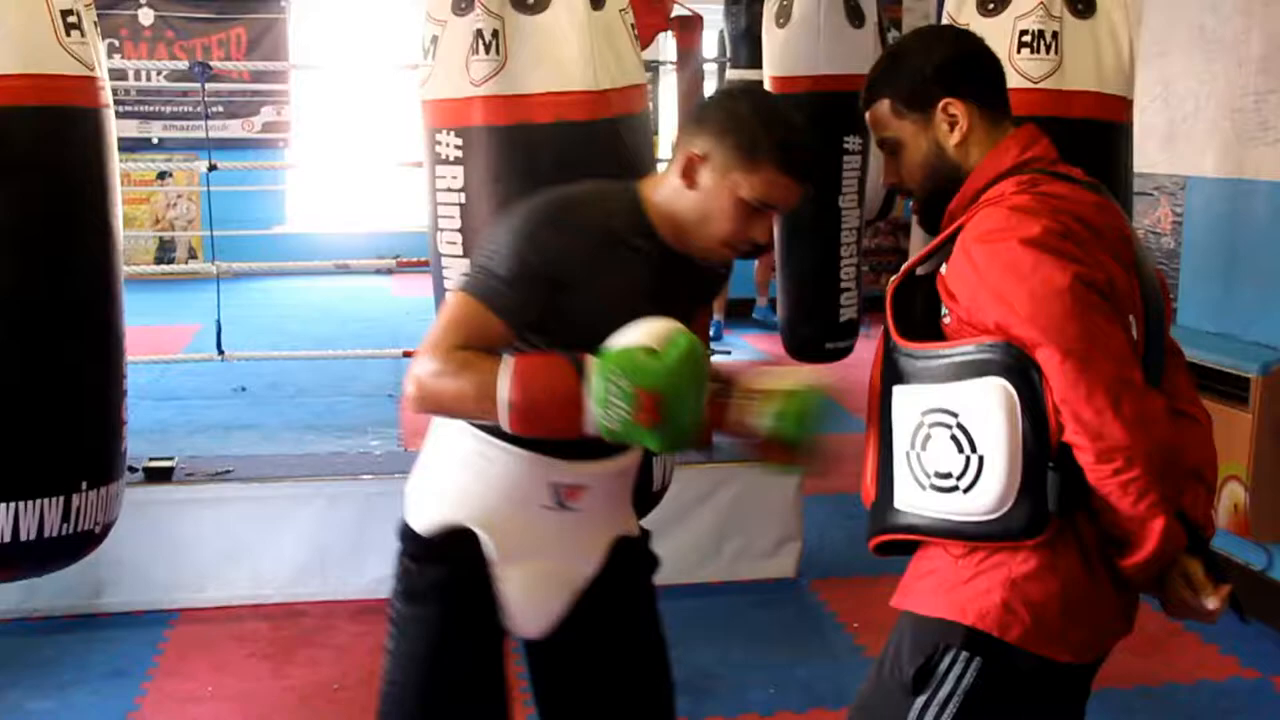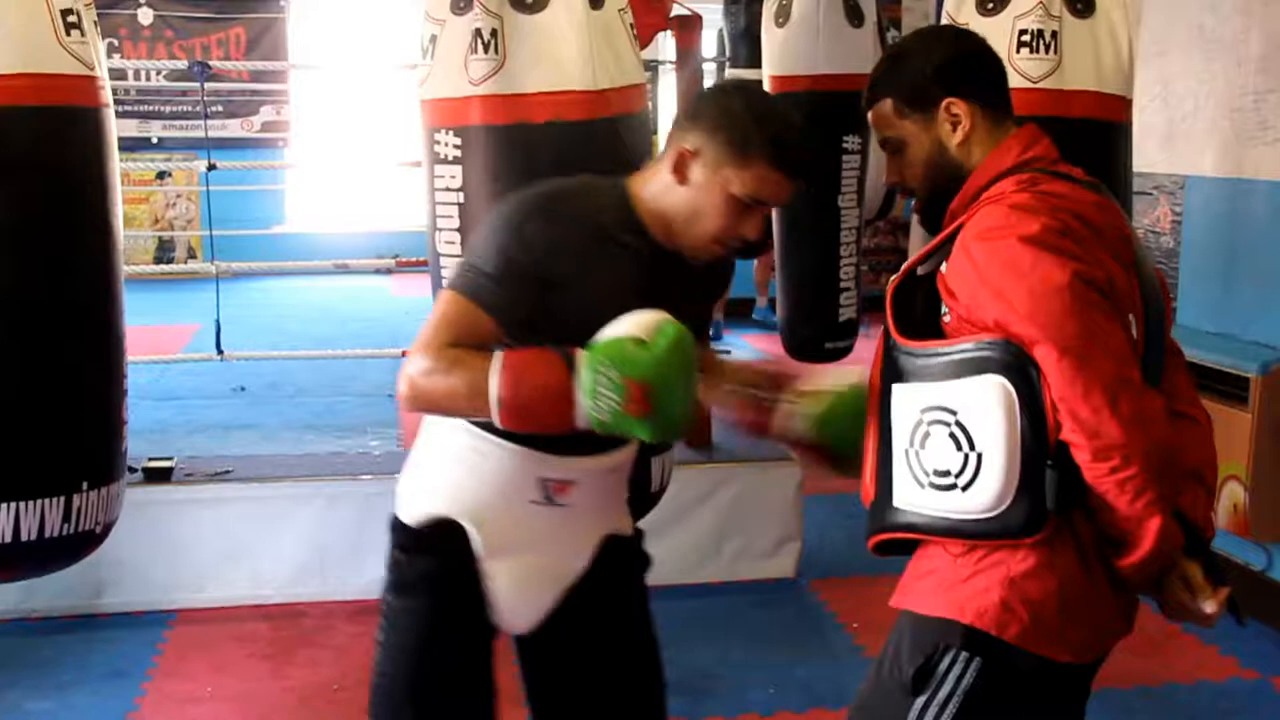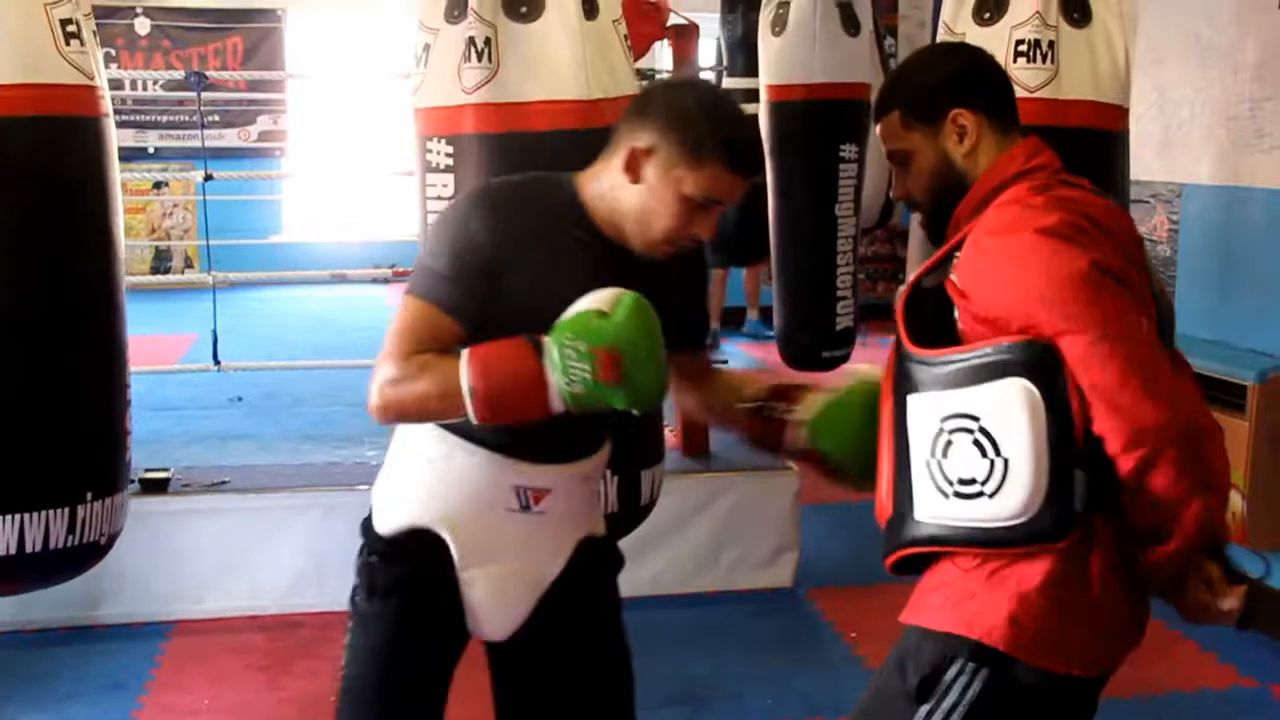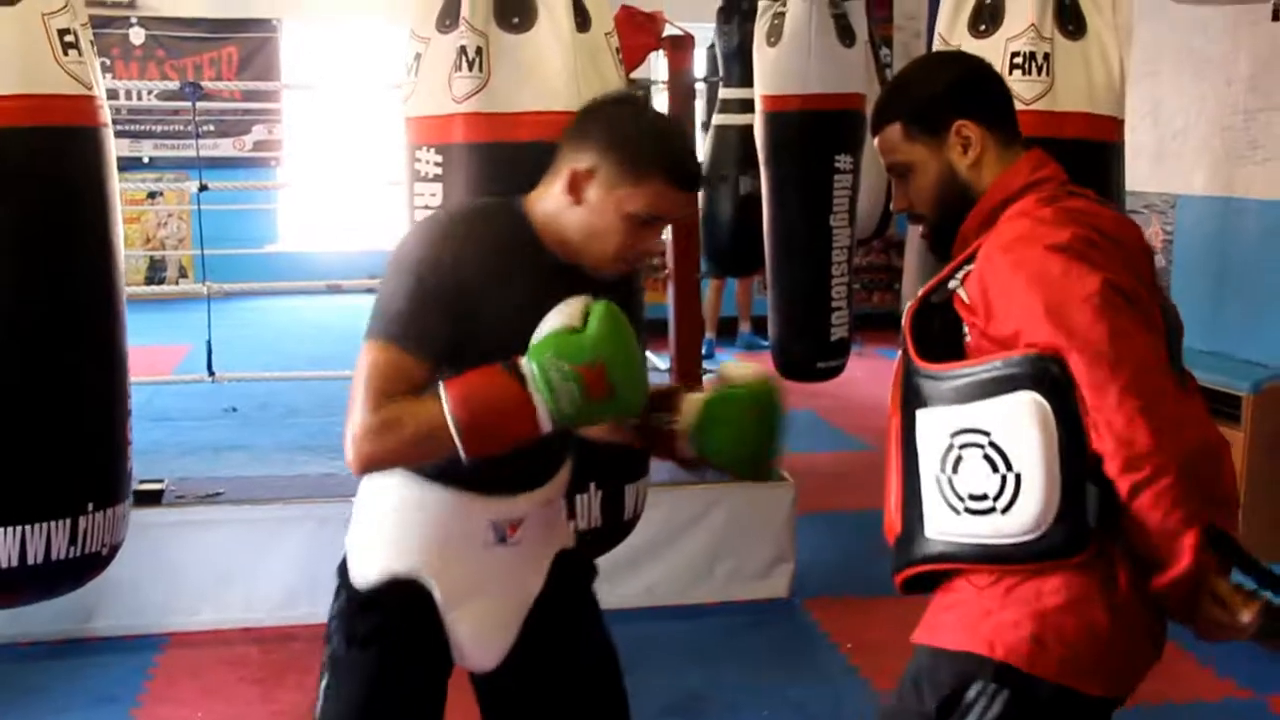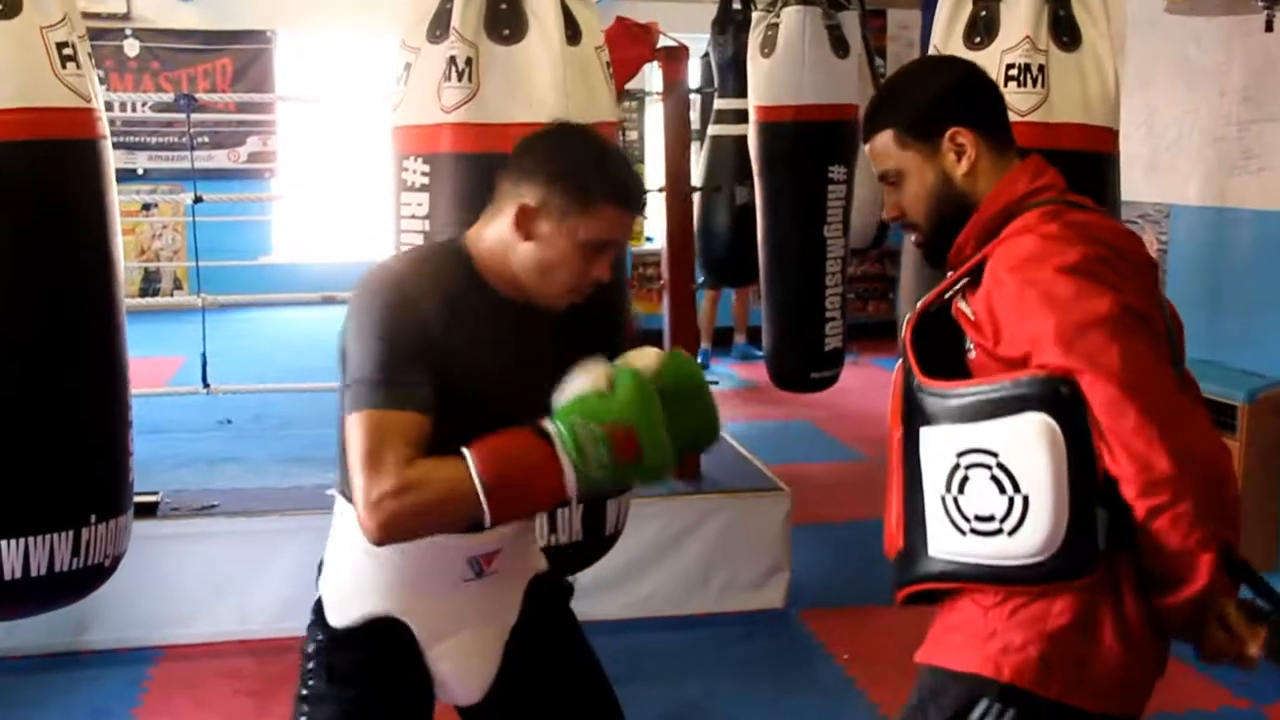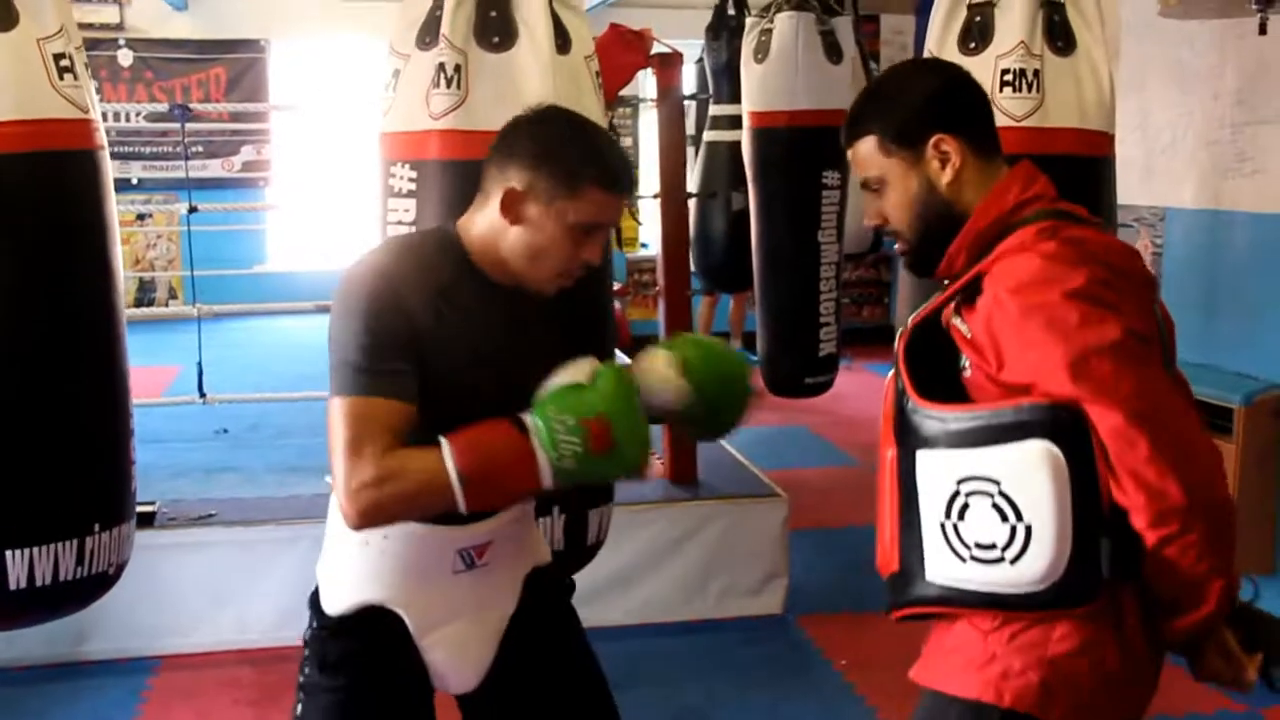
dt=0.1s
person 1, frame 1
left shoulder: (1011, 238)
right shoulder: (1072, 218)
left elbow: (1108, 413)
right elbow: (1171, 398)
left wrist: (1156, 554)
right wrist: (1184, 529)
left hip: (1001, 595)
right hip: (1065, 585)
person 1, frame 2
left shoulder: (1010, 236)
right shoulder: (1070, 216)
left elbow: (1104, 413)
right elbow: (1170, 400)
left wrist: (1153, 556)
right wrist: (1182, 531)
left hip: (998, 593)
right hip: (1064, 583)
person 1, frame 3
left shoulder: (1019, 237)
right shoulder: (1063, 226)
left elbow: (1135, 406)
right elbow: (1173, 399)
left wrist: (1175, 551)
right wrist: (1196, 543)
left hip: (1011, 608)
right hip: (1071, 596)
person 1, frame 4
left shoulder: (1028, 252)
right shoulder: (1062, 239)
left elbow: (1141, 432)
right elbow: (1174, 414)
left wrist: (1182, 576)
right wrist: (1196, 571)
left hip: (1021, 628)
right hip: (1079, 612)
person 1, frame 5
left shoulder: (1037, 267)
right shoulder: (1044, 251)
left elbow: (1160, 448)
right elbow: (1173, 434)
left wrist: (1194, 598)
right wrist: (1195, 595)
left hip: (1034, 651)
right hip: (1065, 633)
person 1, frame 6
left shoulder: (1034, 287)
right shoulder: (1025, 267)
left elbow: (1162, 469)
right elbow: (1172, 443)
left wrist: (1193, 620)
right wrist: (1193, 612)
right hip: (1047, 648)
person 2, frame 1
left shoulder: (708, 258)
right shoulder: (556, 228)
right elbow: (429, 377)
left wrist: (747, 410)
right wrist: (584, 391)
left hip: (592, 520)
right hip: (472, 512)
person 2, frame 2
left shoulder: (706, 258)
right shoulder: (543, 222)
right elbow: (421, 376)
right wrist: (574, 387)
left hip: (586, 516)
right hip: (466, 504)
person 2, frame 3
left shoulder: (677, 259)
right shoulder: (495, 218)
left elbow: (699, 382)
right elbow: (390, 387)
left wrist: (803, 420)
right wrist: (550, 371)
left hip: (561, 523)
right hip: (438, 511)
person 2, frame 4
left shoulder: (609, 271)
right shoulder: (448, 253)
right elbow: (369, 441)
left wrist: (683, 422)
right wrist: (532, 392)
left hip: (532, 548)
right hip: (411, 552)
person 2, frame 5
left shoulder: (583, 295)
right shoulder: (400, 302)
right elbow: (383, 507)
right wrist: (567, 453)
left hip: (511, 577)
right hip: (386, 593)
person 2, frame 6
left shoulder: (573, 283)
right shoulder: (387, 291)
left elbow: (585, 394)
right elbow: (364, 493)
left wrist: (658, 389)
right wrist: (539, 447)
left hip: (507, 565)
right hip: (383, 587)
